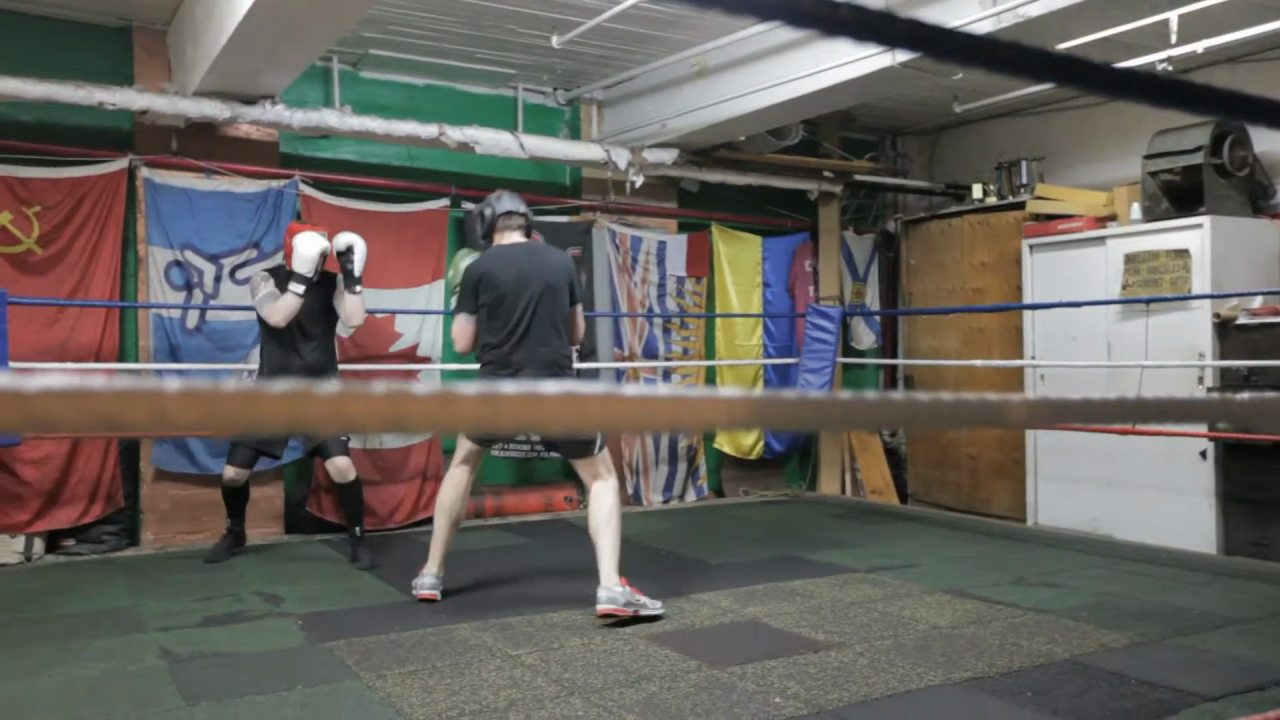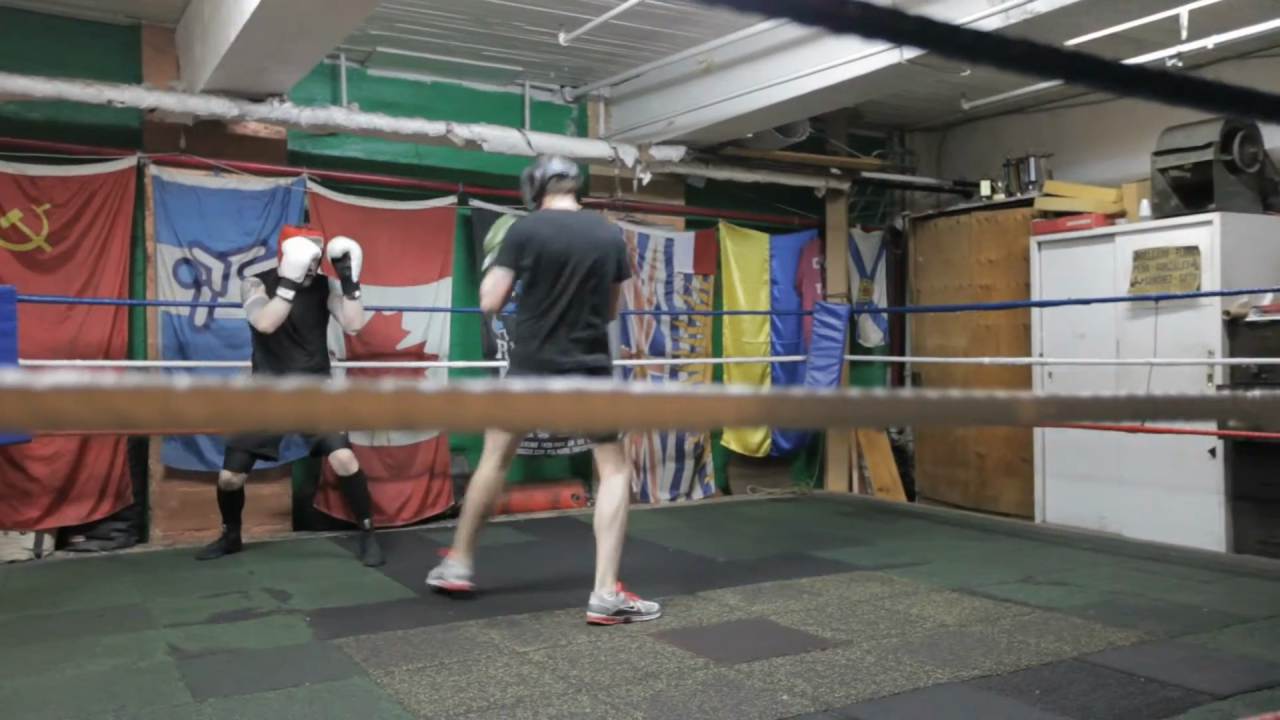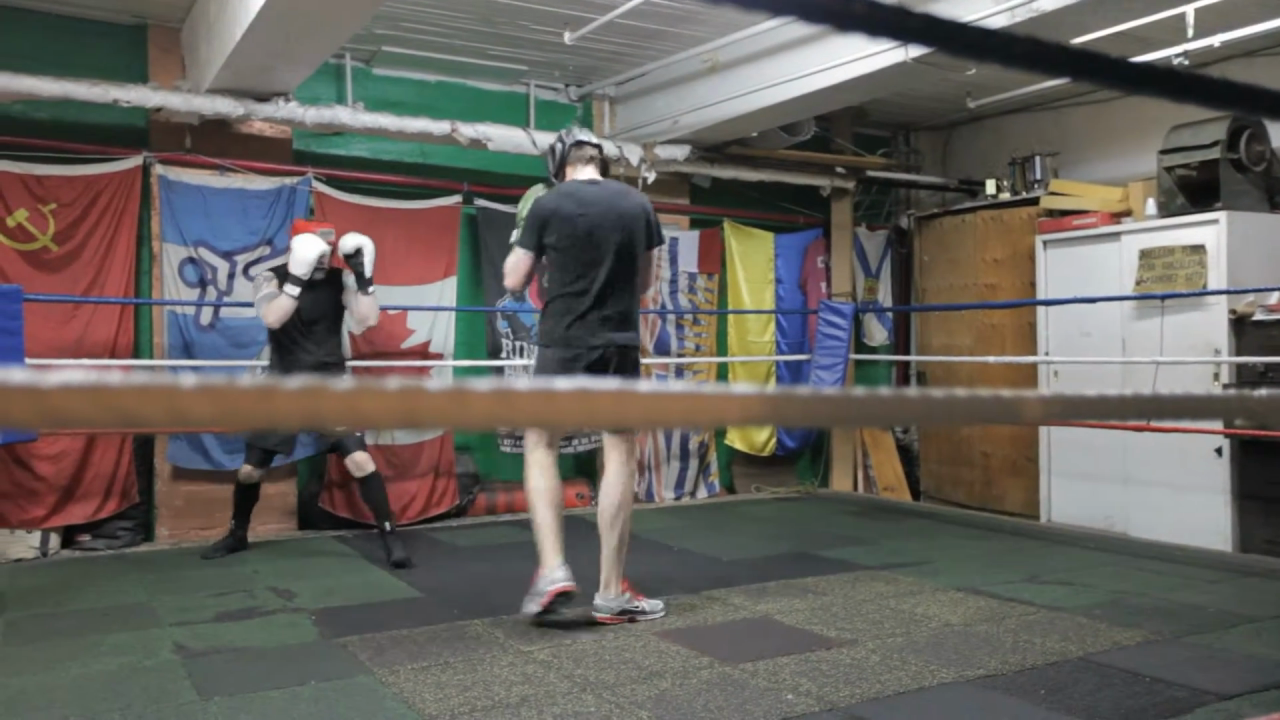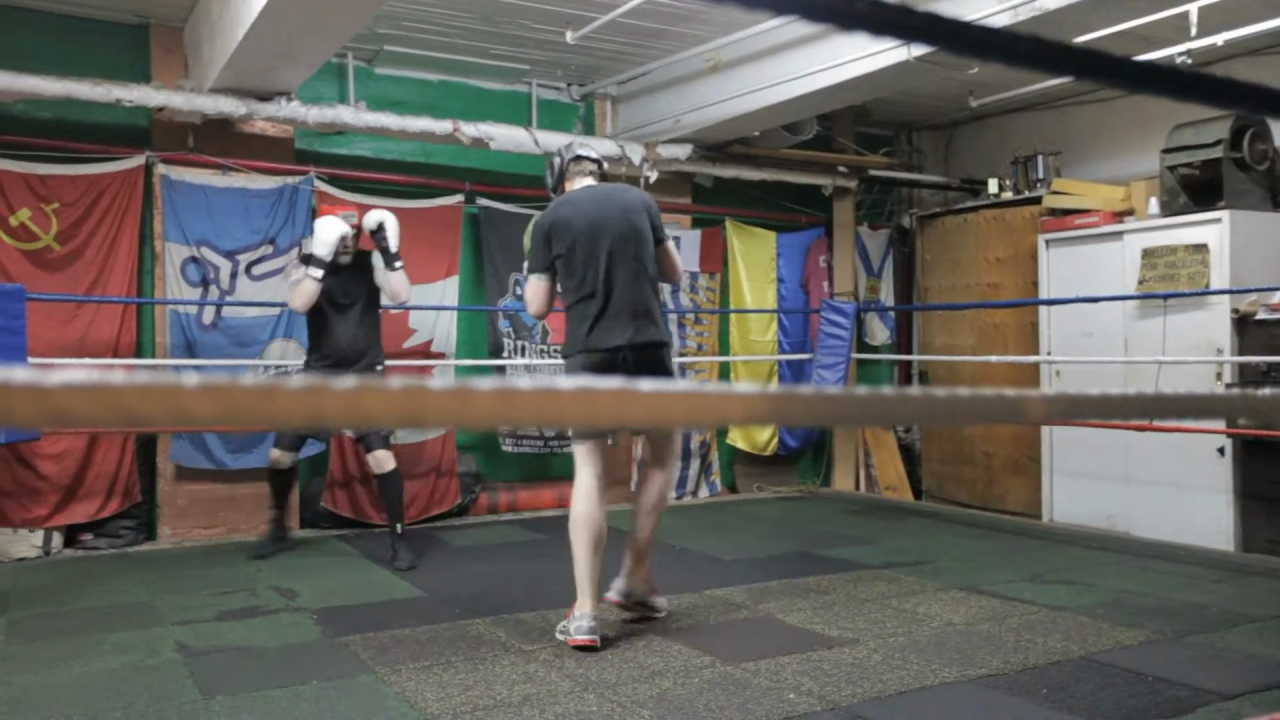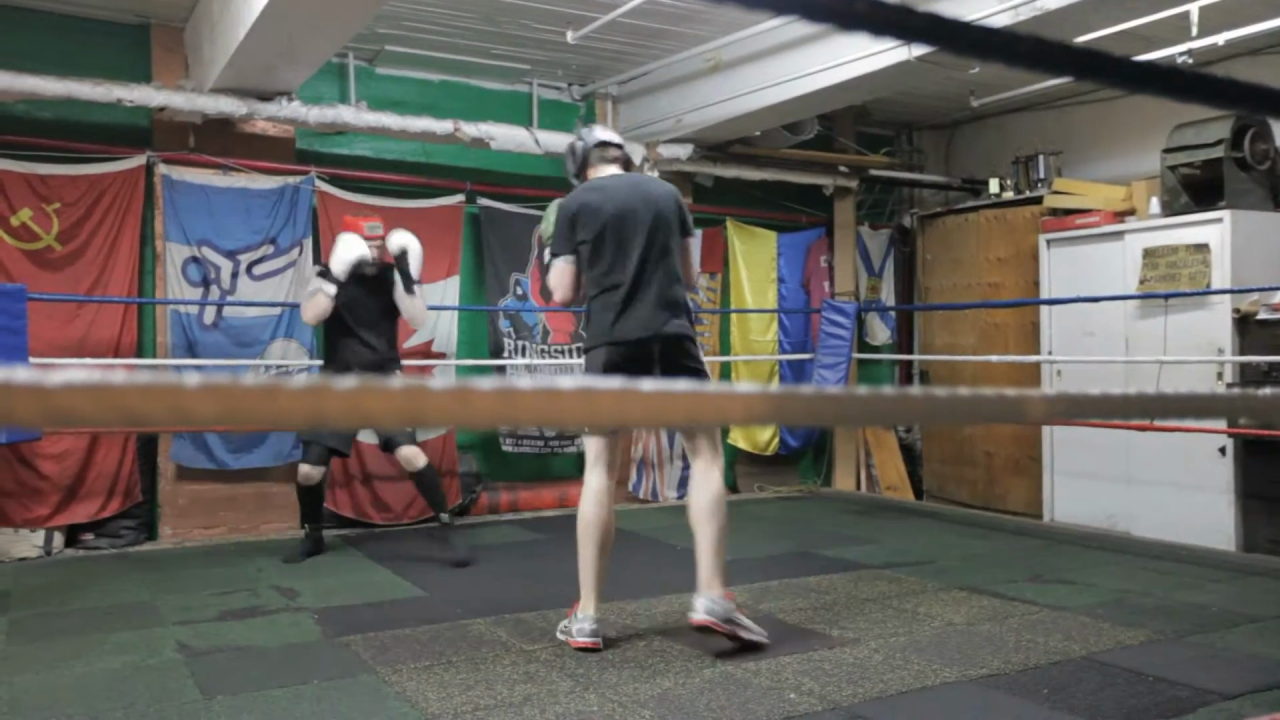
dt=0.2s
person 1, frame 1
left shoulder: (479, 269)
right shoulder: (561, 261)
left elbow: (462, 343)
left wrist: (462, 299)
left knee: (462, 465)
right knee: (602, 478)
left ankle: (431, 574)
right ankle: (612, 587)
person 1, frame 2
left shoulder: (525, 229)
right shoulder: (610, 234)
left elbow: (490, 301)
left wrist: (497, 262)
left hip: (532, 366)
right hip: (590, 367)
left knee: (495, 460)
right knee: (615, 470)
left ankle: (458, 563)
right ankle: (606, 594)
person 1, frame 3
left shoulder: (547, 205)
right shoulder: (637, 203)
left elbow: (513, 282)
left wrist: (523, 240)
left hip: (563, 344)
right hip: (619, 344)
left knee: (540, 449)
right knee: (619, 460)
left ankle: (552, 569)
right ankle: (612, 593)
person 1, frame 4
left shoulder: (550, 219)
right shoulder: (639, 200)
left elbow: (537, 307)
right elbow: (672, 273)
left hip: (590, 350)
right hip: (648, 343)
left knee: (589, 474)
right knee: (660, 460)
left ankle: (584, 614)
right ankle: (633, 582)
person 1, frame 5
left shoulder: (575, 205)
right shoulder: (666, 192)
left elbow: (562, 293)
left hip: (611, 344)
right hip: (672, 336)
left knee: (600, 471)
right knee: (706, 457)
left ankle: (587, 616)
right ankle: (712, 596)
person 2, frame 1
left shoulder: (333, 282)
right shoulder: (266, 280)
left elbow: (354, 320)
right elbow: (277, 317)
left wrist: (352, 276)
right wrist: (300, 276)
left knee: (340, 464)
right knee: (234, 471)
left ankle: (357, 541)
right ankle: (234, 533)
person 2, frame 2
left shoulder: (326, 286)
right shoulder: (257, 284)
left elbow: (354, 324)
right elbow: (266, 323)
left wrist: (350, 281)
right wrist: (290, 281)
left knee: (344, 458)
right knee: (230, 475)
left ankle: (367, 536)
right ankle: (231, 536)
person 2, frame 3
left shoulder: (340, 280)
right shoulder: (272, 278)
left elbow: (368, 320)
right elbow: (272, 319)
left wrist: (363, 276)
right wrist: (298, 277)
left knee: (359, 458)
right knee: (250, 468)
left ankle: (389, 538)
right ankle: (237, 534)
person 2, frame 4
left shoulder: (371, 262)
right shoulder: (306, 264)
left elbow: (401, 296)
right elbow: (299, 303)
left wrist: (389, 252)
right wrist: (320, 259)
left hip: (365, 373)
right hip: (319, 373)
left knee: (380, 455)
right knee: (281, 454)
left ankle: (398, 540)
right ankle: (279, 529)
person 2, frame 5
left shoulder: (393, 276)
right shoulder: (328, 274)
left elbow: (417, 319)
right elbow: (310, 317)
left wrist: (409, 276)
right wrist: (335, 276)
left knee: (409, 453)
right knee: (308, 470)
left ankle: (447, 533)
right ankle: (312, 537)
